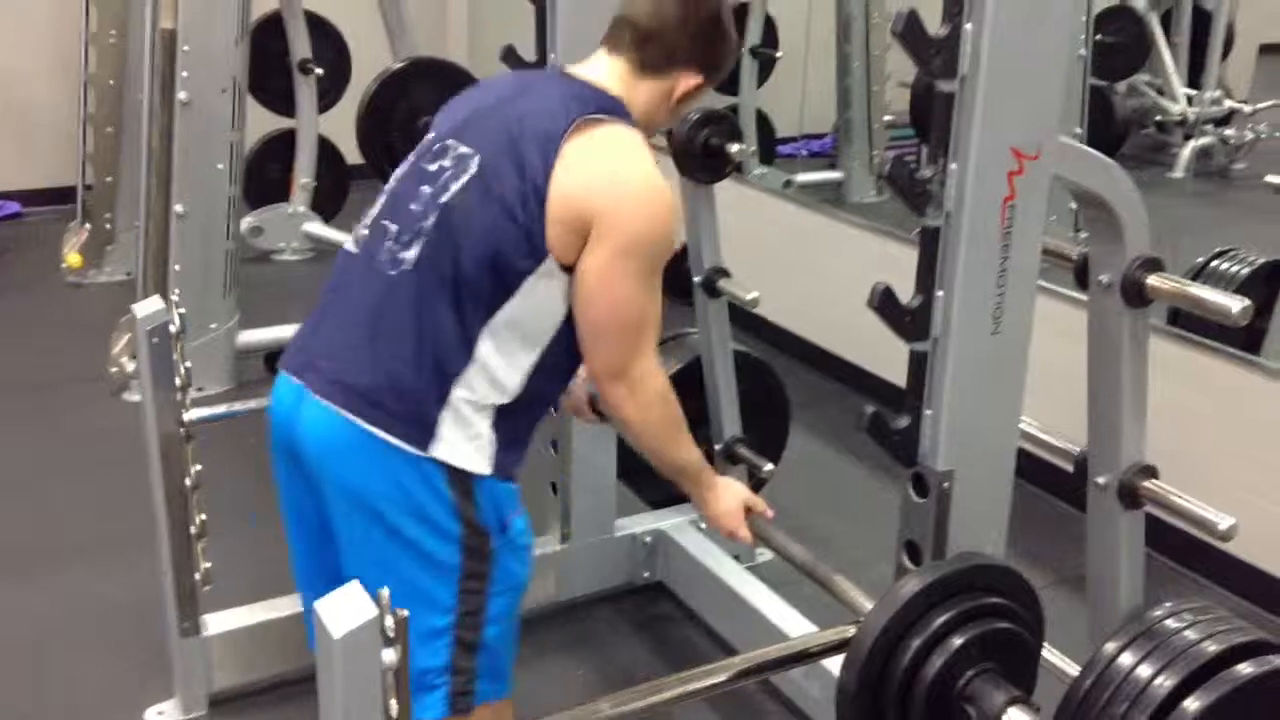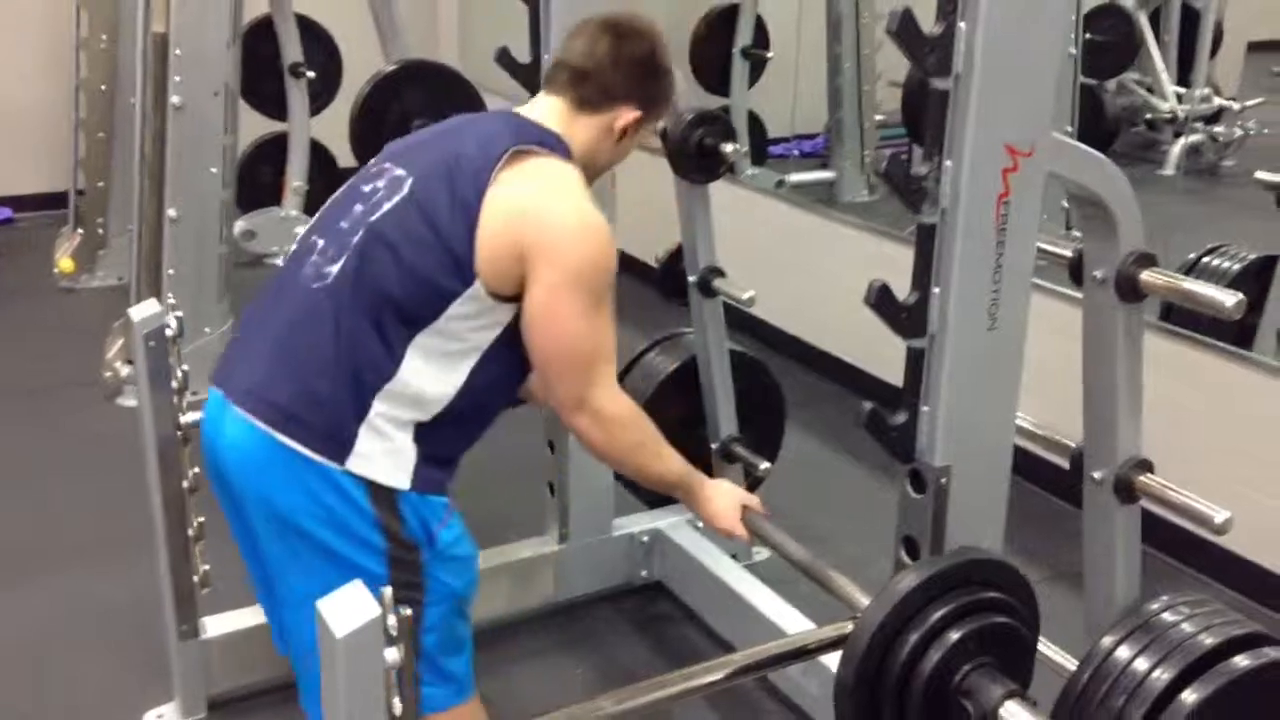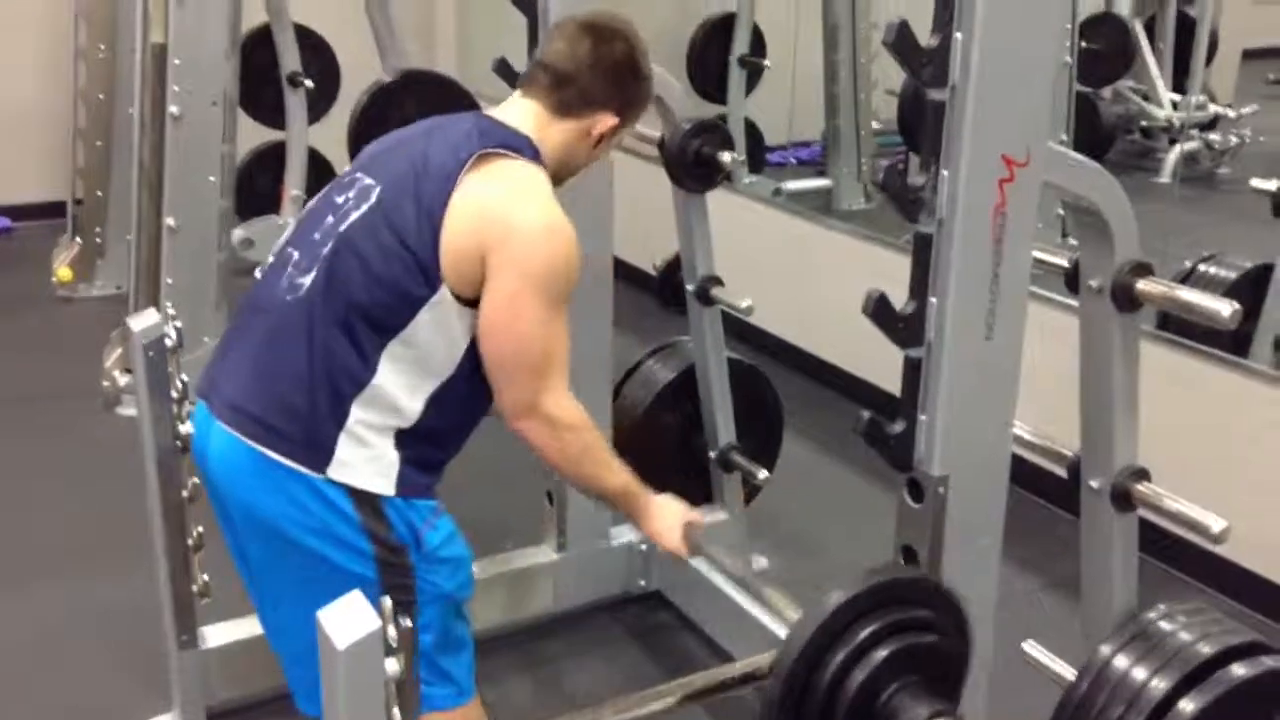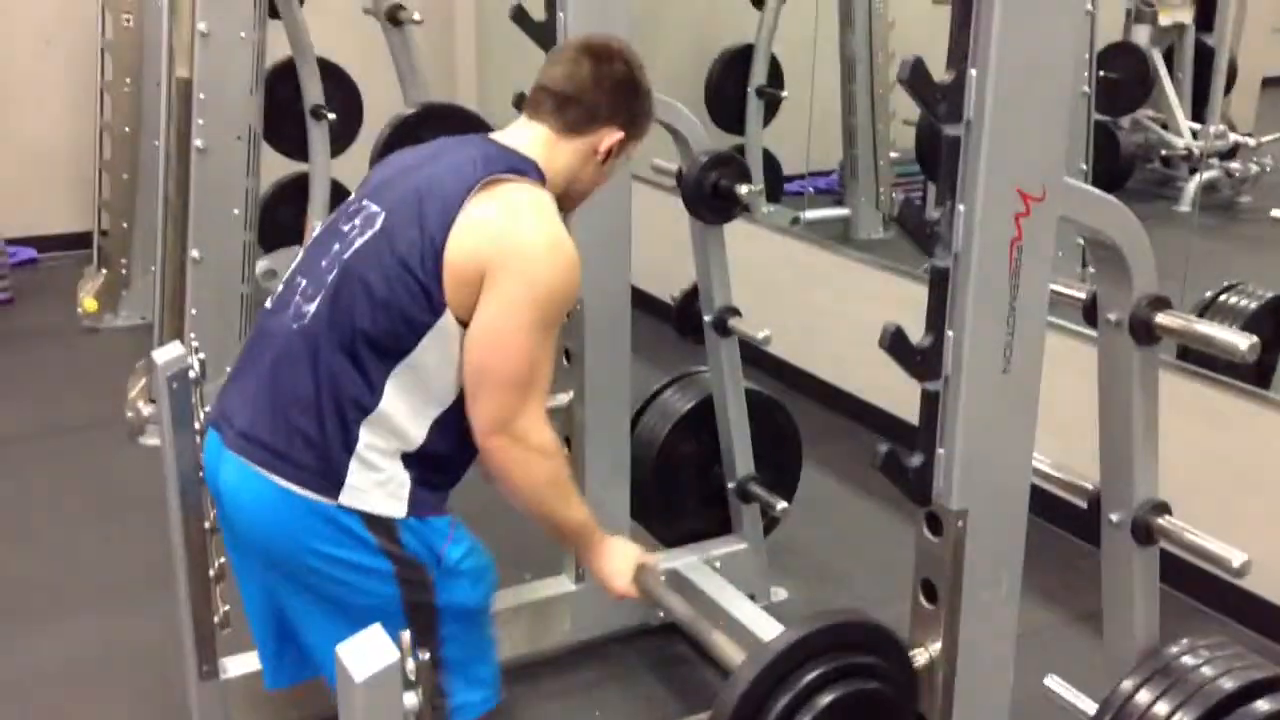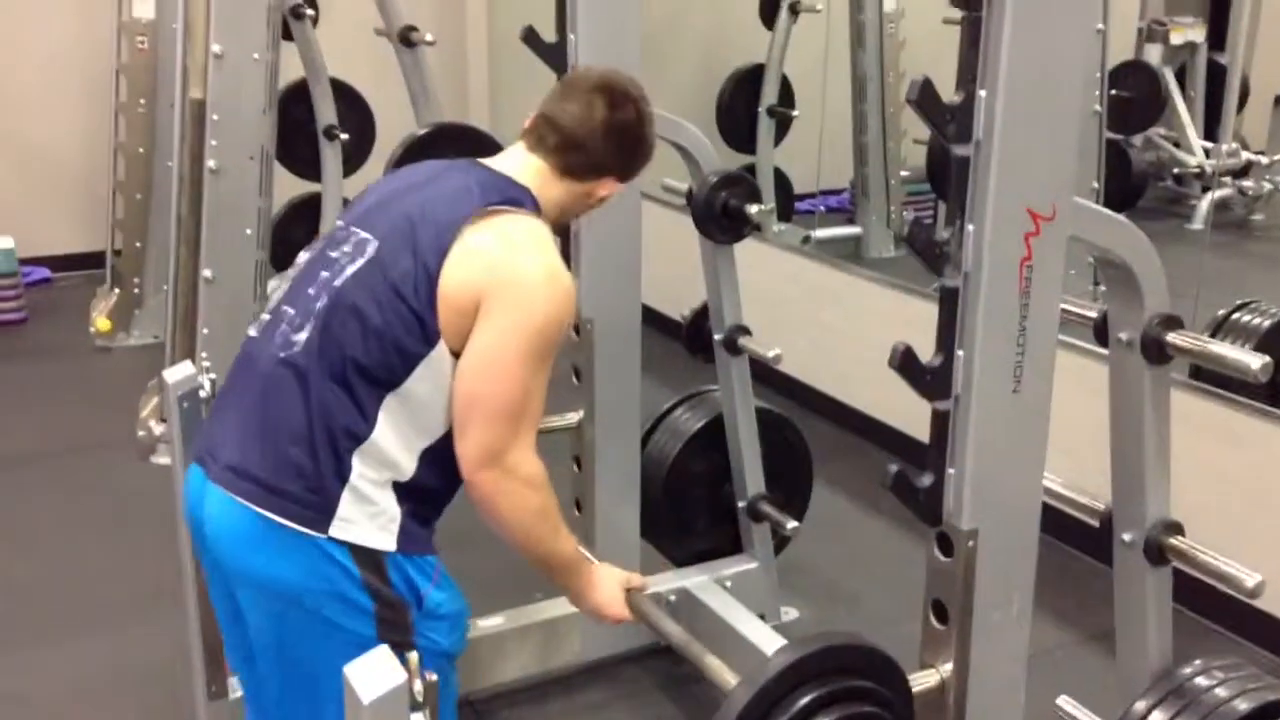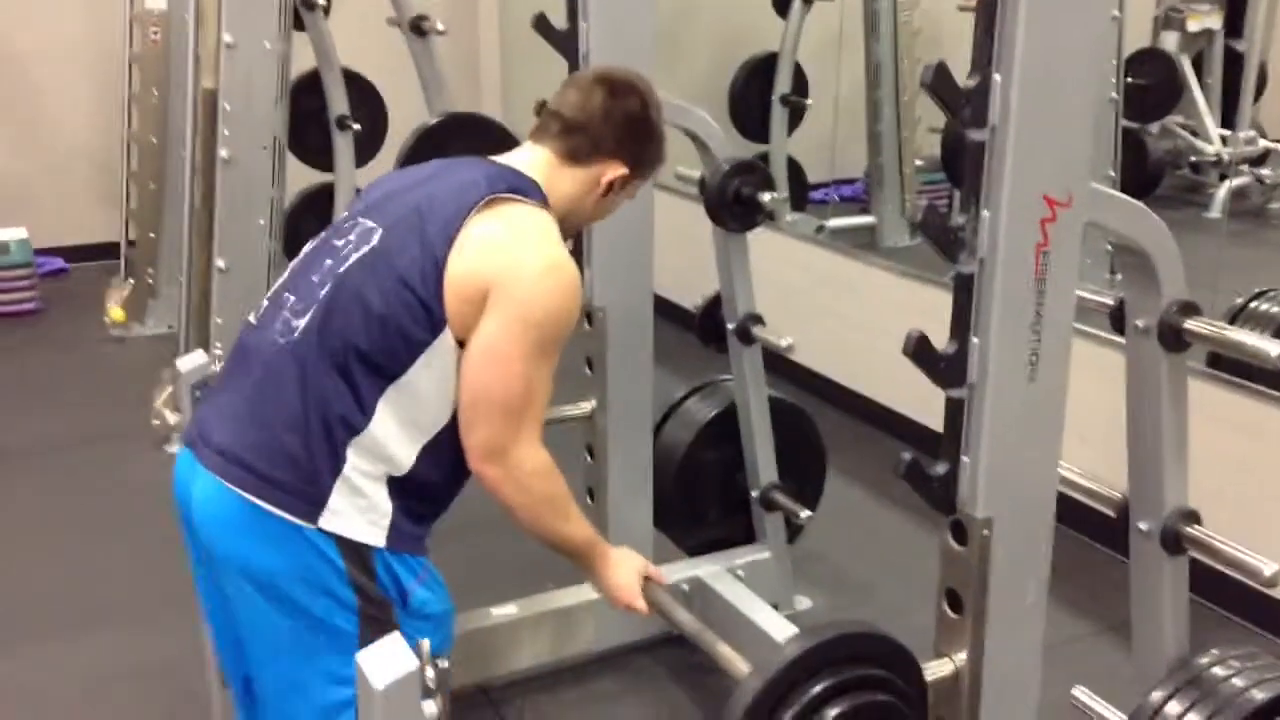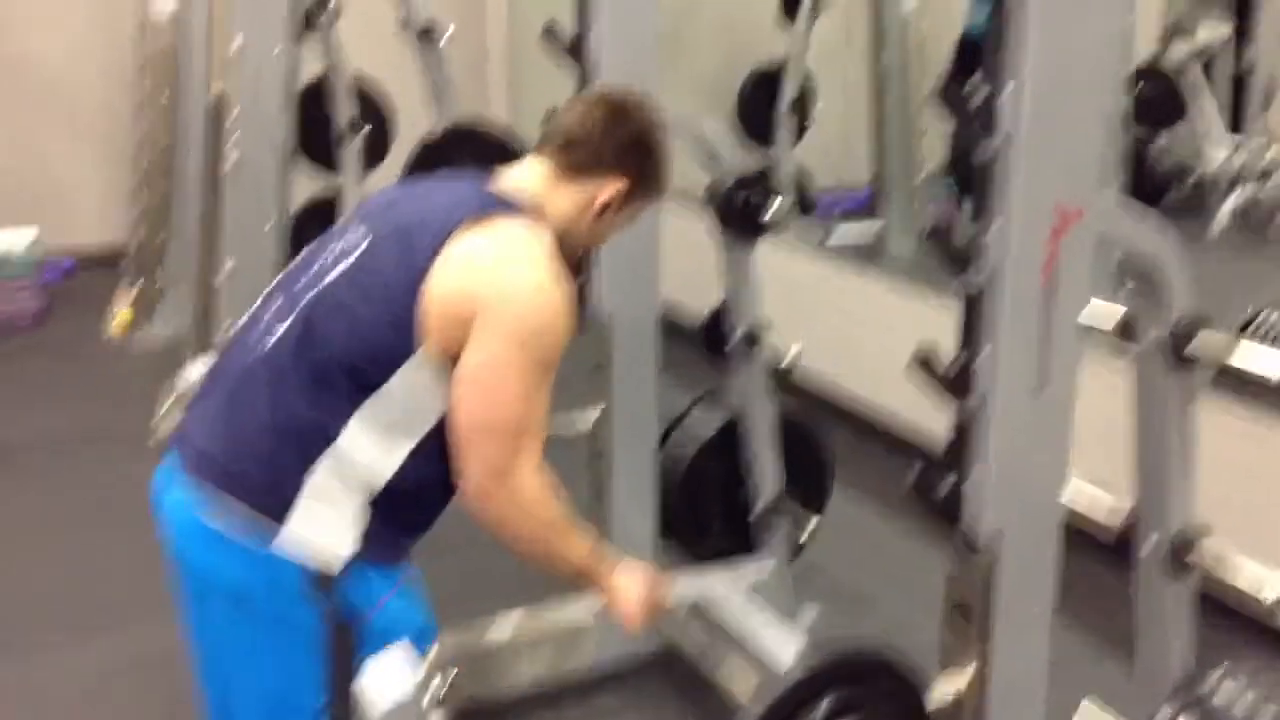
dt=0.3s
person 1, frame 1
left shoulder: (494, 97)
right shoulder: (627, 182)
right elbow: (623, 375)
left wrist: (557, 377)
right wrist: (705, 486)
left hip: (306, 397)
right hip: (410, 447)
person 1, frame 2
left shoulder: (450, 138)
right shoulder: (562, 217)
right elbow: (587, 405)
left wrist: (536, 384)
right wrist: (697, 489)
left hip: (239, 413)
right hip: (333, 457)
person 1, frame 3
left shoulder: (426, 138)
right shoulder: (528, 218)
right elbow: (534, 408)
right wrist: (643, 507)
left hip: (230, 423)
right hip: (321, 468)
person 1, frame 4
left shoulder: (431, 159)
right shoulder: (532, 238)
right elbow: (506, 430)
right wrist: (596, 546)
left hip: (242, 452)
right hip: (332, 494)
person 1, frame 5
left shoulder: (414, 182)
right shoulder: (527, 268)
right elbow: (492, 463)
right wrist: (584, 579)
left hip: (221, 484)
right hip: (317, 528)
person 1, frame 6
left shoulder: (428, 180)
right shoulder: (533, 261)
right elbow: (499, 454)
right wrist: (600, 559)
left hip: (215, 470)
right hip: (309, 516)
person 1, frame 7
left shoulder: (434, 196)
right shoulder: (525, 280)
right elbow: (495, 479)
right wrist: (605, 577)
left hip: (203, 481)
right hip: (285, 527)
